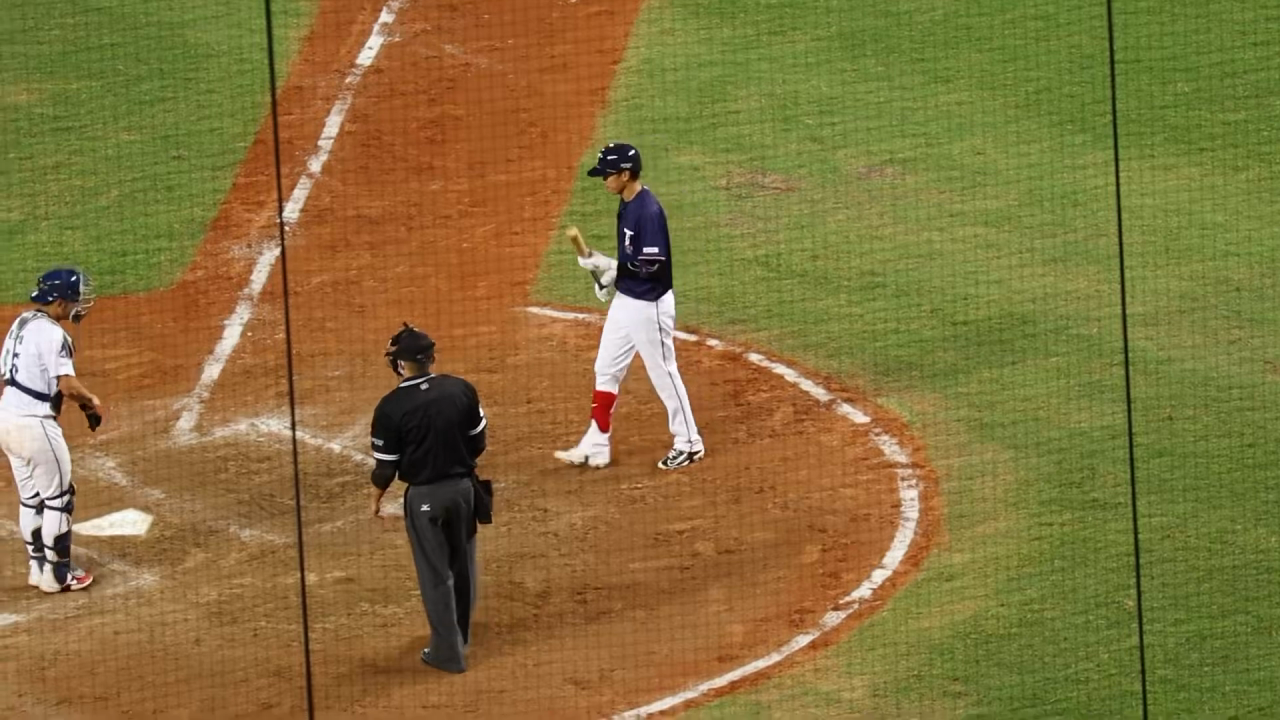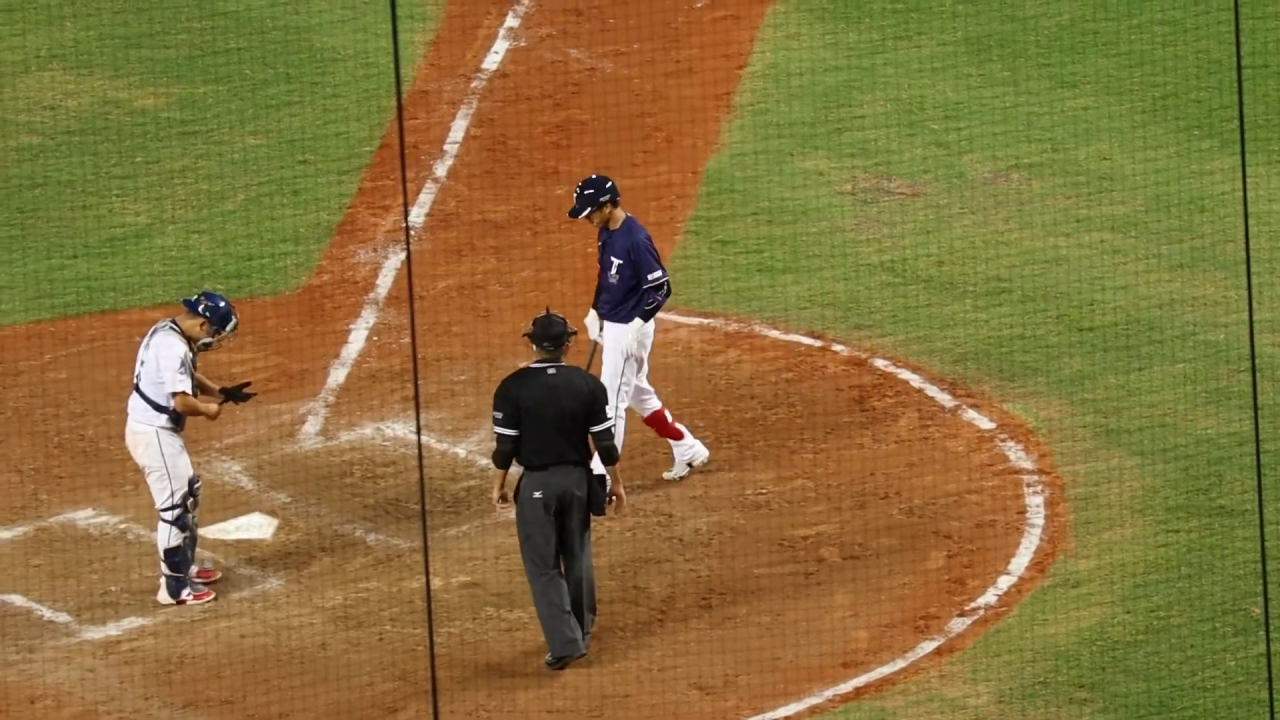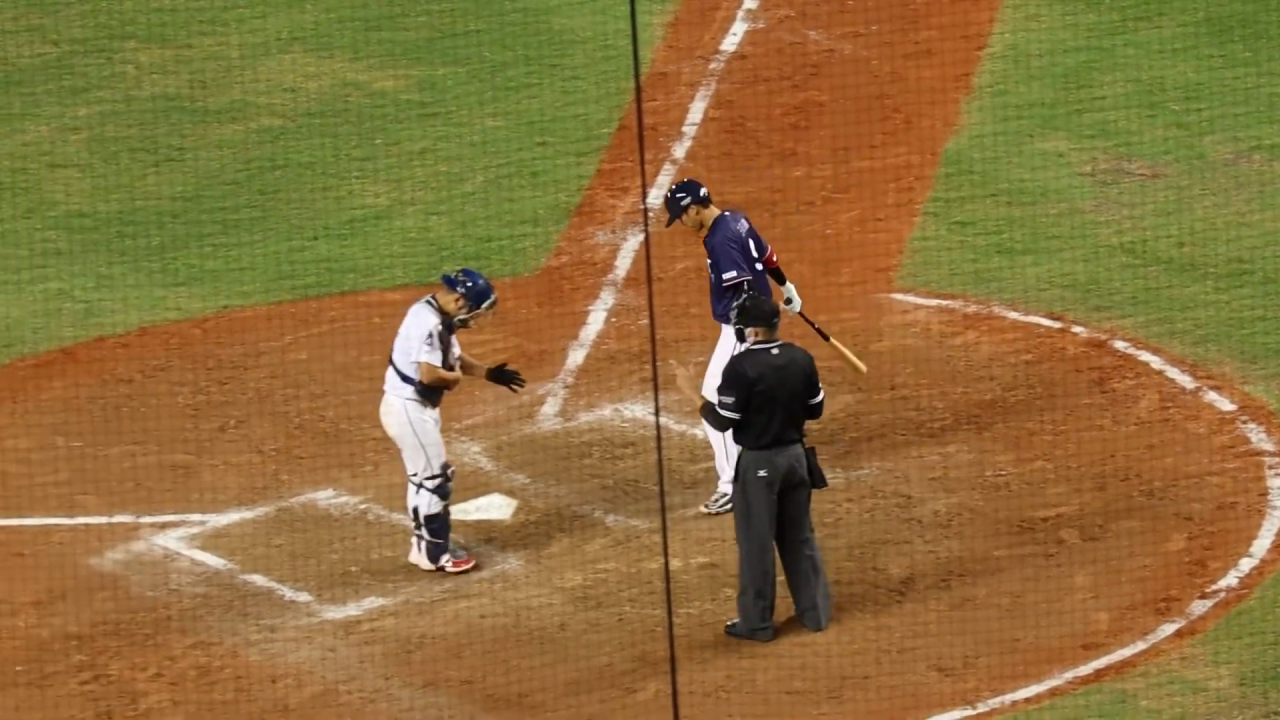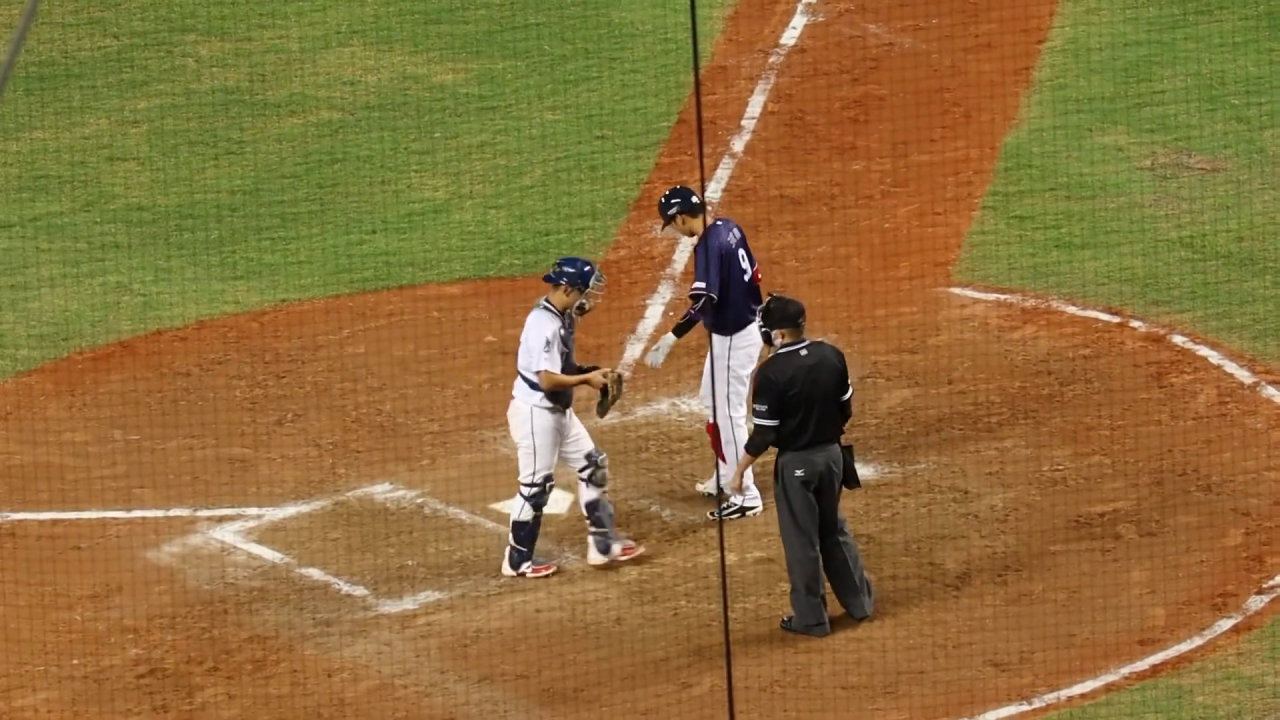
dt=0.7s
person 1, frame 1
left shoulder: (391, 406)
right shoulder: (462, 390)
left elbow: (386, 467)
right elbow: (478, 444)
left wrist: (375, 498)
left hip: (425, 497)
right hip: (465, 488)
left knee: (435, 575)
right knee: (462, 563)
left ankle: (448, 652)
right ankle: (460, 633)
person 1, frame 2
left shoulder: (514, 386)
right shoulder: (589, 383)
left elbow: (505, 445)
right elbow: (605, 441)
left wrist: (499, 483)
right wrist: (615, 484)
left hip: (537, 483)
right hip: (577, 479)
left knee: (542, 566)
right knee: (578, 557)
left ankle: (564, 641)
right ankle: (580, 631)
person 1, frame 3
left shoulder: (740, 366)
right shoulder: (802, 359)
left elbow: (723, 422)
right elbow: (815, 409)
left wrist: (691, 392)
left hip: (759, 463)
right hip: (795, 456)
left knee: (756, 543)
right knee: (800, 537)
left ankle: (756, 622)
right ankle: (815, 611)
person 1, frame 4
left shoulder: (771, 371)
right shoulder: (832, 356)
left elbow: (764, 433)
right elbow: (843, 411)
left wrist: (741, 469)
left hip: (796, 463)
right hip: (830, 455)
left knee: (800, 540)
right knee: (833, 530)
left ankle: (811, 618)
right ankle: (859, 600)
person 2, frame 1
left shoulder: (649, 210)
right shoulder: (626, 203)
left elbow: (653, 265)
left wrist: (609, 265)
right wrist: (607, 274)
left hip: (648, 305)
right hip: (625, 300)
left knee: (663, 375)
right knee: (606, 371)
left ankle: (689, 443)
right ankle: (595, 446)
person 2, frame 2
left shoulder: (636, 239)
right shoulder: (606, 232)
left elbow: (660, 288)
left wrist: (636, 327)
right wrist: (594, 311)
left hip: (630, 331)
right hip: (613, 327)
left knee: (611, 405)
right knee: (639, 397)
right ankle: (688, 449)
person 2, frame 3
left shoulder: (720, 237)
right shoulder: (735, 219)
left elbow: (741, 288)
right elbow: (766, 254)
left wrist: (745, 338)
right wrist: (786, 287)
left knee: (715, 400)
left ankle: (731, 483)
person 2, frame 4
left shoulder: (708, 247)
right shoulder: (730, 228)
left elbow: (702, 303)
right elbow: (753, 274)
left wrist: (669, 339)
right wrist: (760, 313)
left hip: (732, 338)
right hip: (748, 327)
left knee: (729, 414)
right knee: (713, 403)
left ankle: (747, 496)
right ankle: (725, 476)
person 3, frame 1
right shoulder: (52, 333)
right elbow: (68, 386)
left wrist: (83, 402)
right wrist: (91, 401)
right hip: (35, 424)
left knee: (30, 497)
right knee: (58, 497)
left ankle: (40, 565)
right ankle: (57, 573)
person 3, frame 2
left shoulder: (165, 330)
right shoulder: (175, 347)
left elbow: (189, 376)
right elbow: (182, 402)
left wrist: (220, 393)
right wrist: (208, 410)
left hip: (155, 428)
right hip: (155, 433)
left knee: (188, 493)
right knee: (174, 508)
left ankle: (184, 566)
right ankle: (174, 586)
person 3, frame 3
left shoulder: (437, 316)
right shoulder: (427, 320)
left elbow: (455, 358)
right elbow: (429, 374)
left wrist: (490, 374)
right wrist: (455, 378)
left hip: (417, 406)
right hip: (408, 408)
left knee: (421, 476)
right knee: (436, 477)
left ankle: (423, 545)
right ankle: (437, 552)
person 3, frame 4
left shoulder: (560, 316)
right shoulder: (545, 324)
right elbow: (549, 380)
left wrist: (581, 370)
right wrist: (588, 378)
left hip: (558, 411)
right hip: (535, 413)
left knee: (593, 468)
right knee: (535, 486)
left ankle: (603, 544)
right ankle: (517, 560)
